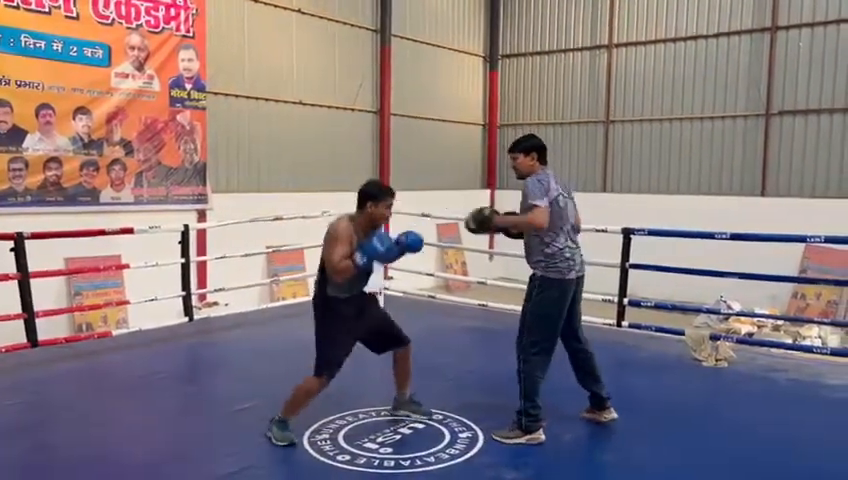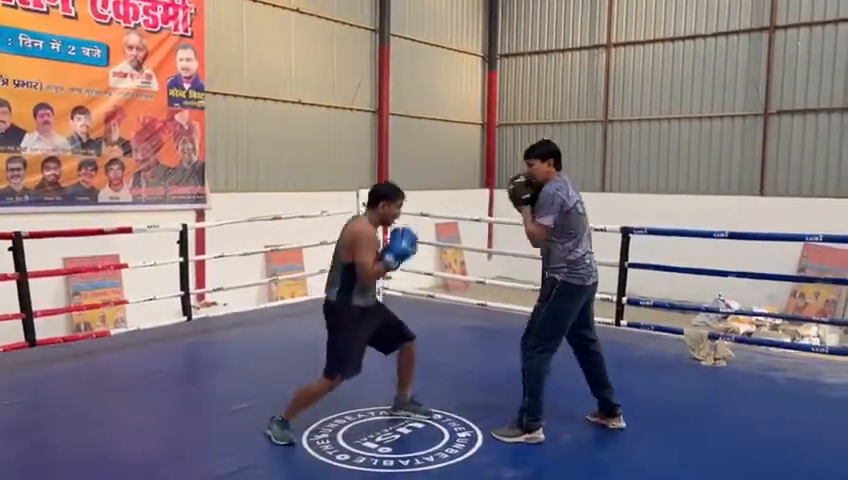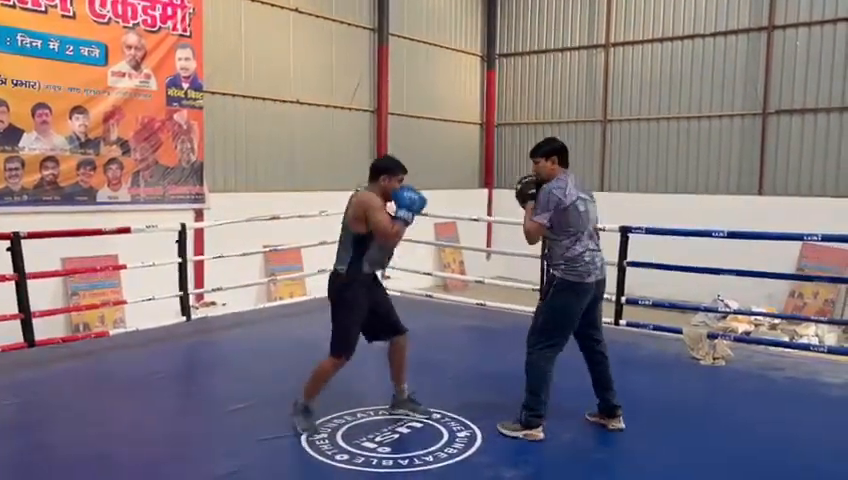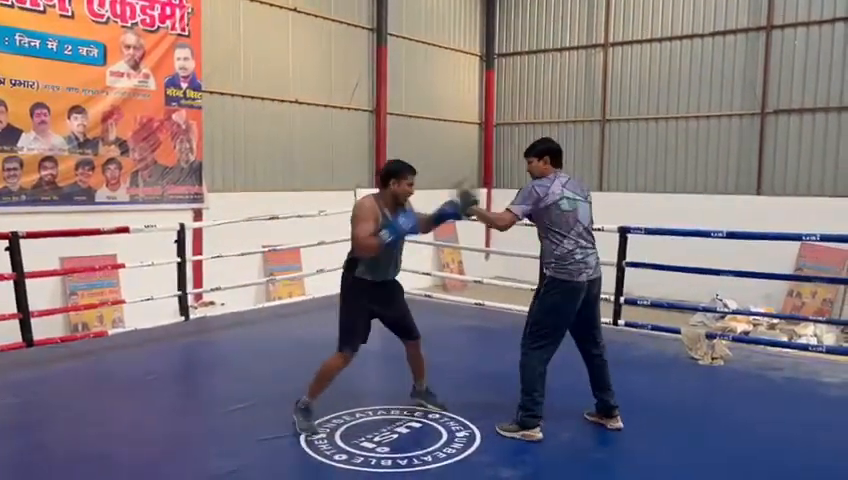
dt=0.2s
person 1, frame 1
left shoulder: (534, 183)
right shoulder: (560, 186)
left elbow: (539, 222)
left wrist: (497, 220)
left hip: (550, 276)
right hip: (572, 271)
left knee: (531, 348)
right knee: (574, 340)
left ankle: (530, 425)
right ankle: (600, 404)
person 1, frame 2
left shoulder: (552, 192)
right shoulder: (568, 189)
left elbow: (536, 238)
left wrist: (524, 208)
right wrist: (533, 203)
left hip: (566, 280)
right hip: (585, 278)
left knee: (535, 348)
right knee: (586, 343)
left ankle: (529, 425)
right ankle: (611, 411)
person 1, frame 3
left shoulder: (552, 190)
right shoulder: (582, 190)
left elbow: (532, 234)
left wrist: (529, 204)
left hip: (569, 279)
right hip: (595, 276)
left knee: (541, 346)
right knee: (593, 343)
left ankle: (531, 422)
right ankle: (611, 411)
person 1, frame 4
left shoulder: (538, 189)
right shoulder: (580, 189)
left elbow: (502, 222)
left wrist: (473, 208)
left hip: (561, 278)
right hip: (591, 275)
left knee: (535, 347)
right knee: (592, 344)
left ankle: (529, 422)
right ankle: (608, 411)
person 2, frame 1
left shoulder: (372, 228)
right shoulder: (342, 228)
left elbow: (376, 259)
right elbow: (336, 271)
left wrist: (400, 246)
right wrist: (369, 254)
left hip: (360, 299)
right hip: (333, 305)
left knee: (403, 345)
right knee: (324, 376)
left ankle: (403, 401)
right ankle: (280, 421)
person 2, frame 2
left shoulder: (364, 225)
right shoulder: (363, 230)
right elbow: (369, 273)
left wrist: (394, 252)
right wrist: (395, 255)
left hip: (364, 305)
right hip: (345, 311)
left knee: (407, 342)
right knee: (334, 377)
left ankle: (404, 400)
right ankle: (280, 422)
person 2, frame 3
left shoulder: (372, 202)
right shoulder: (368, 200)
right elbow: (390, 237)
left wrist: (400, 218)
right wrist: (406, 212)
left hip: (368, 282)
right hip: (349, 285)
left knee: (398, 336)
right knee: (340, 356)
left ankle: (402, 399)
right ankle: (303, 407)
person 2, frame 4
left shoulder: (400, 207)
right shoulder: (366, 206)
left elbow: (424, 225)
right elbow: (361, 248)
left wrist: (449, 210)
right wrist: (394, 233)
left hip: (384, 284)
right hip: (359, 285)
left knee: (412, 339)
right knee: (346, 353)
left ankle: (420, 390)
right ankle: (304, 405)
